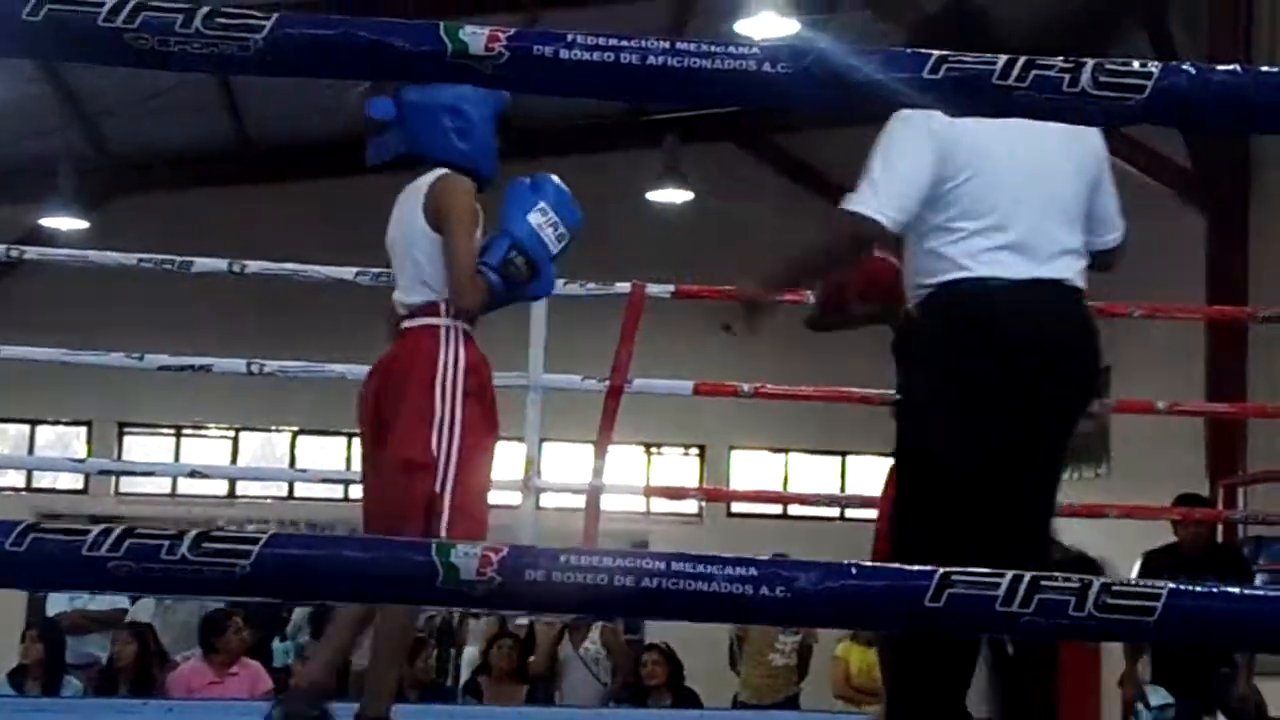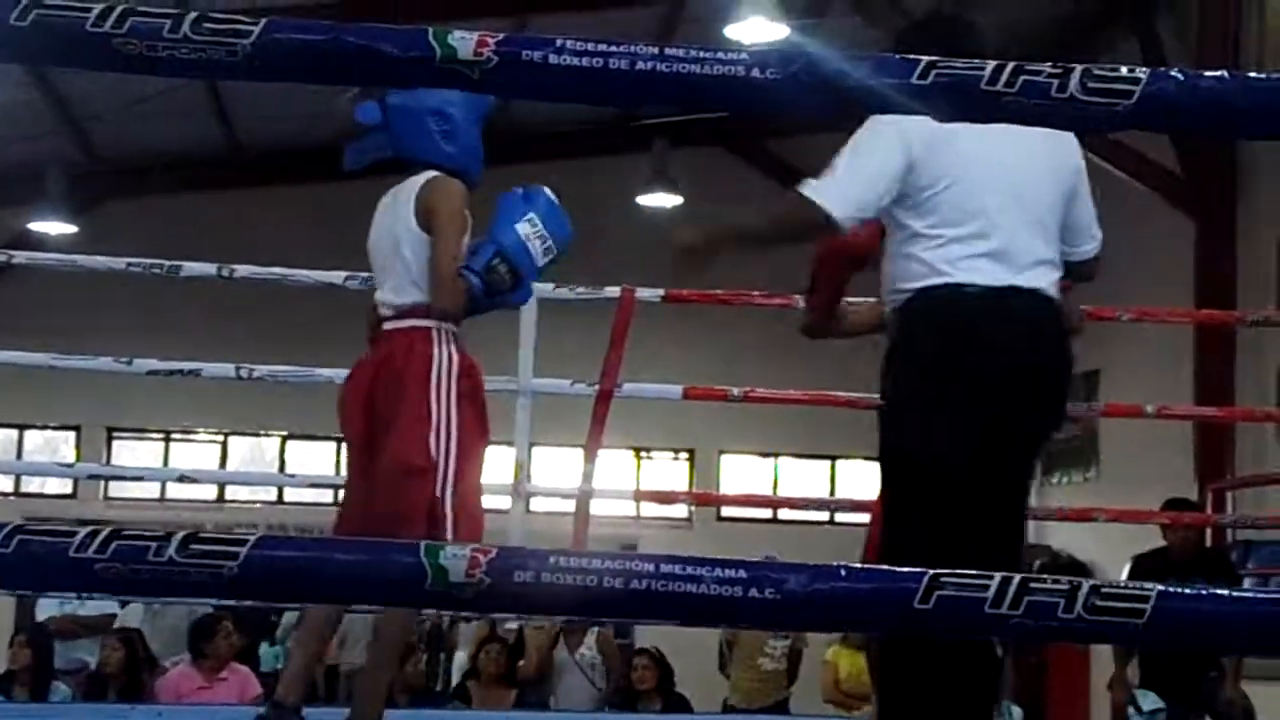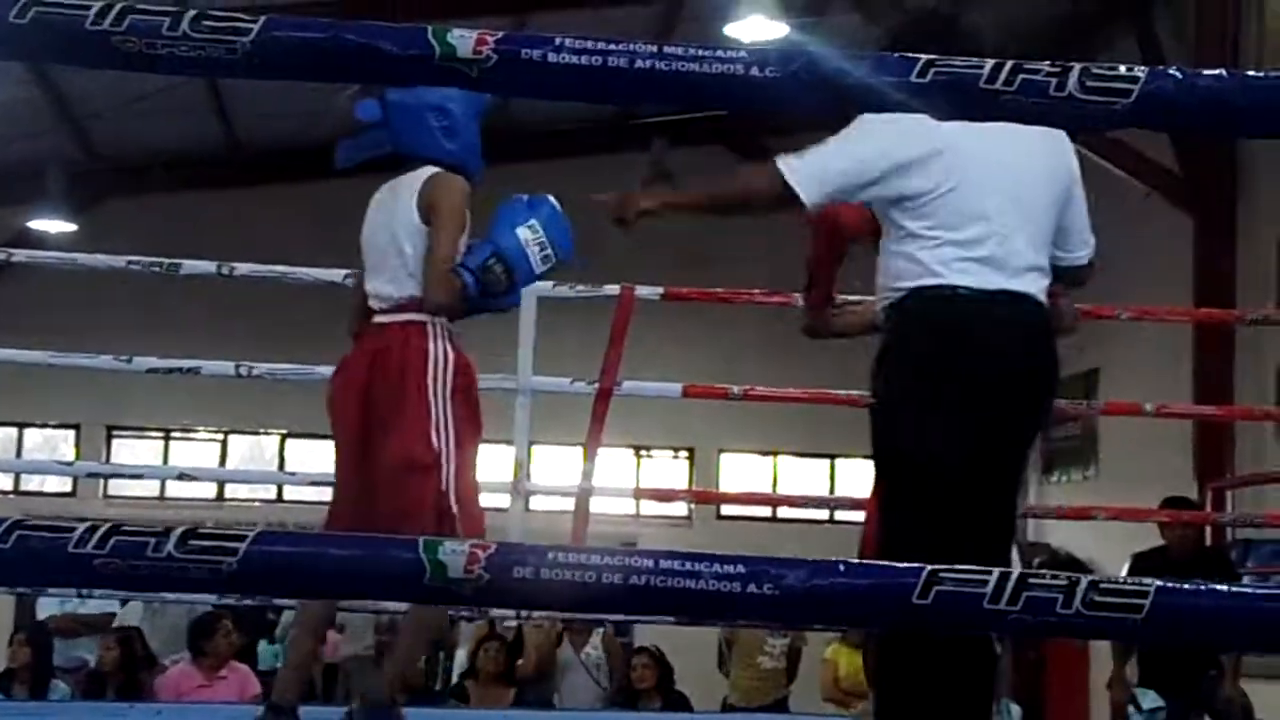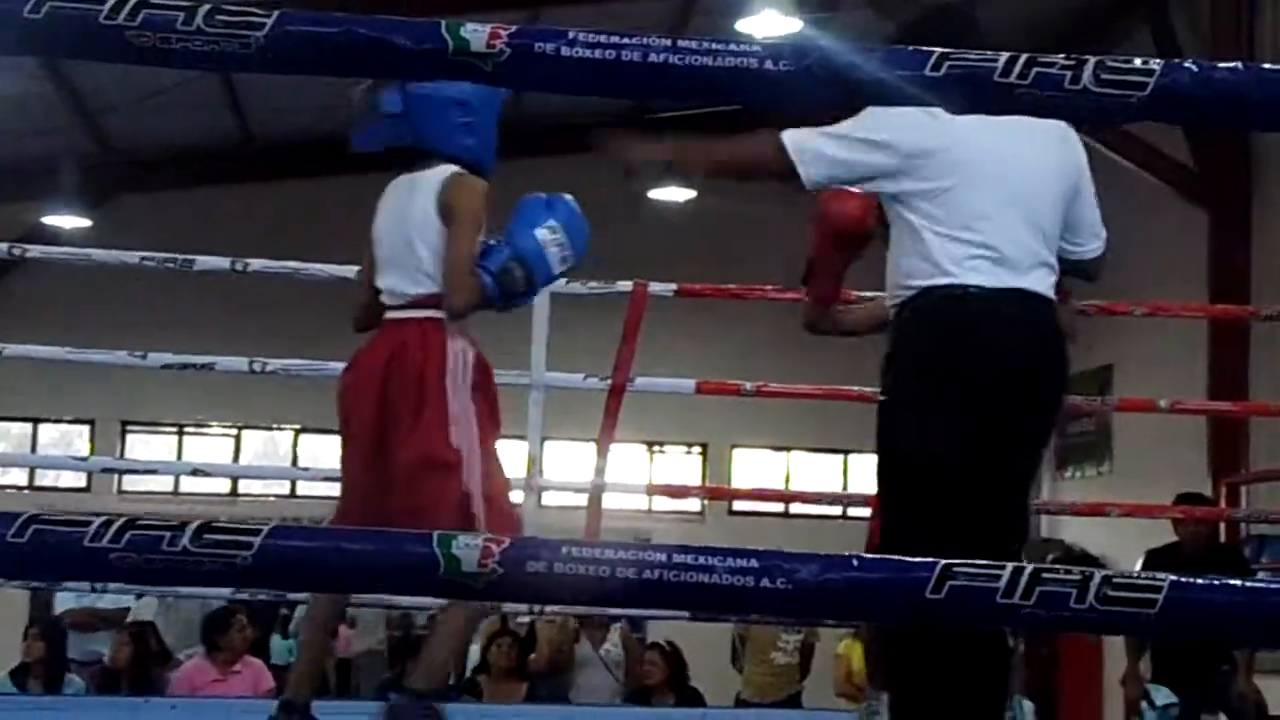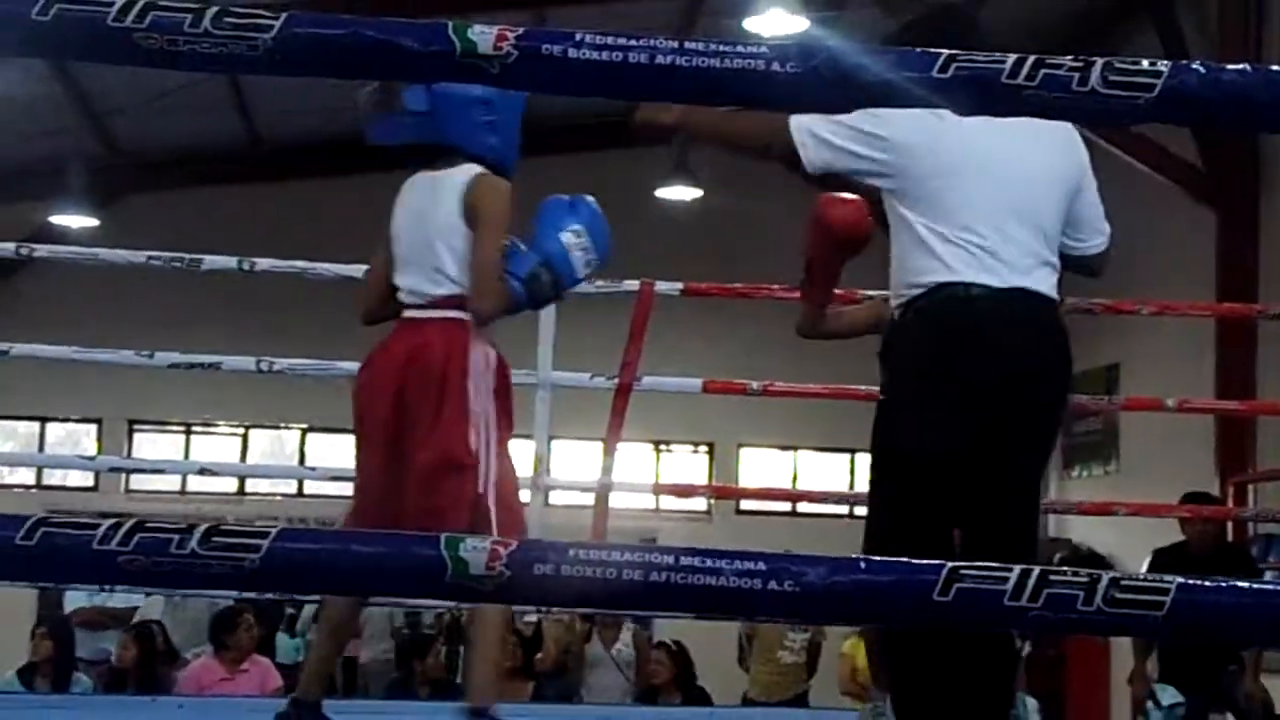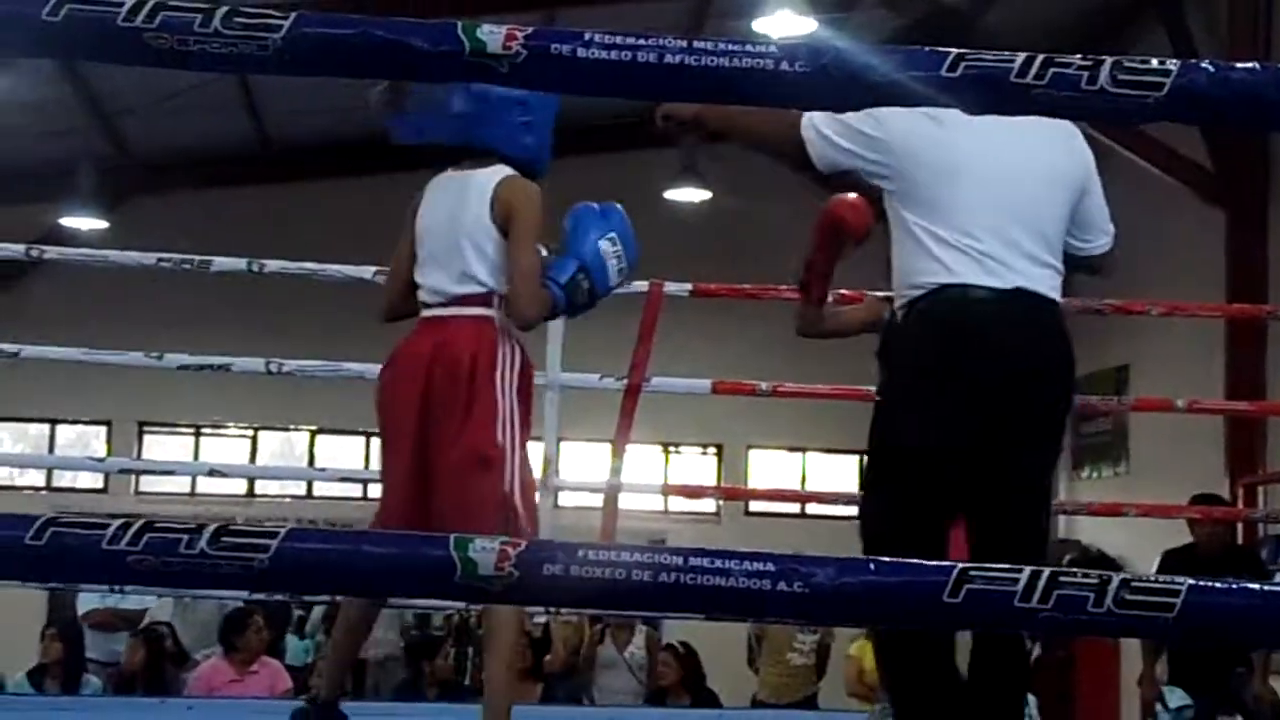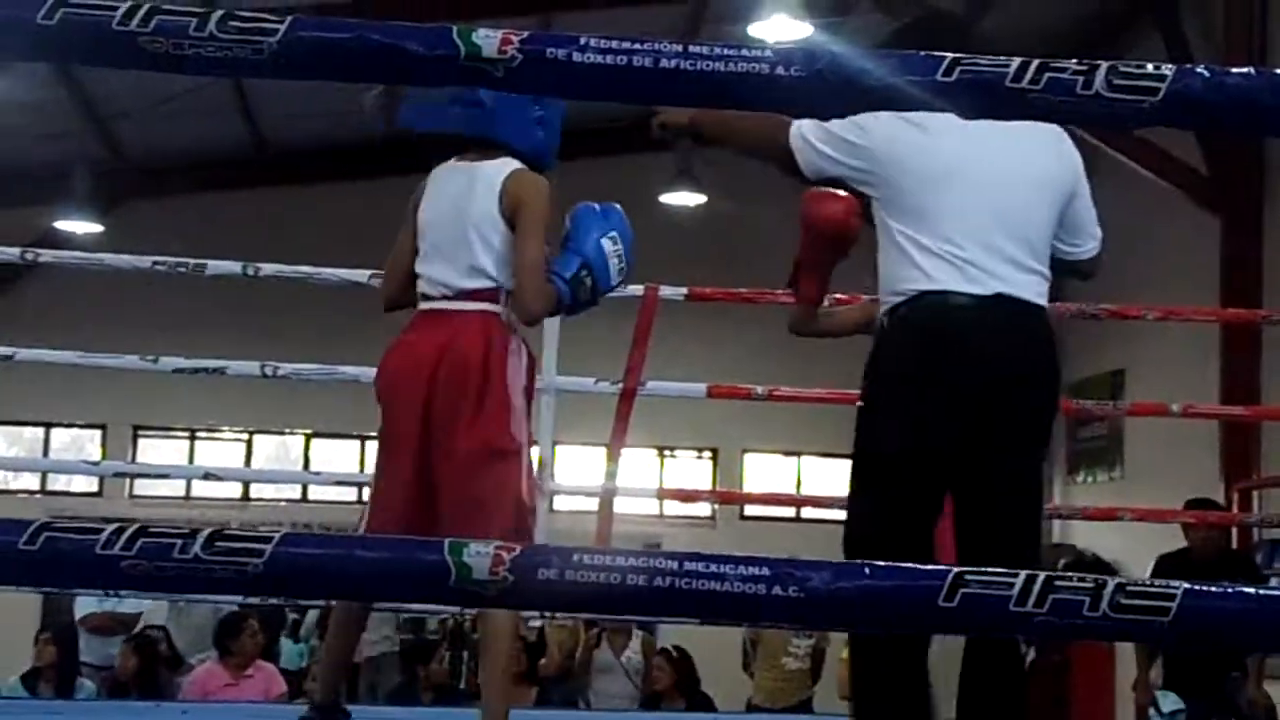
dt=0.1s
person 1, frame 1
left shoulder: (929, 123)
right shoulder: (1078, 128)
left elbow: (865, 225)
right elbow: (1109, 246)
left wrist: (774, 282)
left hip: (969, 330)
right hip: (1064, 331)
left knee: (938, 533)
right knee: (1020, 527)
person 1, frame 2
left shoulder: (902, 126)
right shoulder: (1057, 140)
left elbow: (817, 212)
right elbow: (1085, 261)
left wrist: (716, 239)
left hip: (945, 335)
right hip: (1037, 338)
left knee: (921, 539)
right knee: (990, 534)
person 1, frame 3
left shoulder: (896, 131)
right shoulder: (1050, 144)
left elbow: (778, 185)
right elbow: (1076, 266)
left wrist: (664, 200)
left hip: (933, 344)
right hip: (1028, 349)
left knee: (916, 543)
right knee: (979, 546)
person 1, frame 4
left shoulder: (903, 125)
right shoulder: (1059, 137)
left elbow: (777, 156)
right elbow: (1088, 258)
left wrist: (664, 151)
left hip: (944, 334)
right hip: (1034, 339)
left knee: (917, 537)
right knee: (988, 533)
person 1, frame 5
left shoulder: (909, 127)
right shoulder: (1059, 136)
left elbow: (779, 137)
right elbow: (1092, 256)
left wrist: (680, 119)
left hip: (944, 335)
right hip: (1036, 339)
left knee: (906, 530)
right knee: (998, 541)
person 1, frame 6
left shoulder: (909, 126)
right shoulder: (1063, 137)
left elbow: (790, 133)
right elbow: (1095, 250)
left wrist: (701, 114)
left hip: (940, 355)
right hip: (1042, 355)
left knee: (901, 533)
right knee: (1008, 549)
person 1, frame 7
left shoulder: (894, 134)
right shoulder: (1052, 143)
left elbow: (779, 137)
right elbow: (1082, 259)
left wrist: (696, 120)
left hip: (928, 344)
right hip: (1025, 349)
left knee: (885, 545)
right knee: (1002, 557)
person 2, frame 1
left shoulder: (410, 200)
right shoulder: (455, 188)
right elbow: (465, 299)
left wrist: (494, 285)
right wrist: (517, 258)
left hip: (402, 367)
right hip: (439, 366)
left knee: (398, 543)
right knee: (430, 546)
person 2, frame 2
left shoulder: (390, 204)
right shoulder: (444, 190)
right elbow: (446, 300)
left wrist: (476, 289)
right wrist: (501, 266)
left hip: (383, 368)
right hip: (428, 367)
left knee: (363, 547)
right knee: (430, 547)
person 2, frame 3
left shoulder: (382, 199)
right shoulder: (446, 186)
right elbow: (440, 295)
right wrist: (497, 268)
left hip: (370, 364)
right hip: (419, 363)
left knee: (348, 543)
right knee: (456, 546)
person 2, frame 4
left shoulder: (393, 194)
right shoulder: (464, 186)
left elbow: (363, 313)
right elbow: (458, 296)
right wrist: (514, 269)
left hip: (382, 360)
right hip: (436, 361)
right knee: (482, 540)
person 2, frame 5
left shoulder: (408, 191)
right shoulder: (487, 189)
left elbow: (372, 305)
right elbow: (489, 303)
right wrist: (540, 273)
left hip: (395, 360)
right hip: (454, 362)
left knee: (371, 535)
right knee: (486, 542)
person 2, frame 6
left shoulder: (433, 190)
right shoulder: (516, 191)
left elbow: (392, 303)
right elbow: (525, 309)
right wrist: (572, 281)
left hip: (417, 359)
right hip: (479, 361)
left knee: (395, 535)
right knee: (503, 544)
person 2, frame 7
left shoulder: (433, 182)
right shoulder: (526, 185)
left elbow: (391, 293)
right elbow: (532, 304)
right wrist: (575, 278)
left hip: (415, 353)
right hip: (480, 355)
left knee: (388, 530)
right knee: (494, 542)
person 3, frame 1
left shoulder: (1230, 561)
right shoulder: (1155, 563)
left wrist: (1244, 678)
right wrist: (1130, 676)
left hip: (1219, 669)
right hip: (1170, 676)
person 3, frame 2
left shoulder: (1218, 565)
right shoulder: (1145, 567)
left wrist: (1231, 681)
right wrist: (1120, 679)
left hip: (1207, 673)
right hip: (1159, 681)
person 3, frame 3
left shoulder: (1217, 564)
right shoulder: (1144, 566)
left wrist: (1230, 680)
right wrist: (1118, 678)
left hip: (1206, 672)
right hip: (1158, 679)
person 3, frame 4
left shoulder: (1231, 560)
right shoulder: (1157, 562)
left wrist: (1244, 676)
right wrist: (1132, 674)
left hip: (1220, 668)
right hip: (1172, 676)
person 3, frame 5
left shoulder: (1238, 560)
right shoulder: (1164, 562)
left wrist: (1251, 676)
right wrist: (1139, 673)
left hip: (1227, 667)
right hip: (1178, 674)
person 3, frame 6
left shoulder: (1247, 562)
right shoulder: (1173, 563)
left wrist: (1260, 678)
right wrist: (1148, 676)
left hip: (1236, 669)
right hip: (1188, 677)
person 3, frame 7
left shoulder: (1242, 567)
right shoulder: (1168, 568)
left wrist: (1254, 682)
right wrist: (1143, 681)
left hip: (1231, 673)
right hip: (1182, 680)
